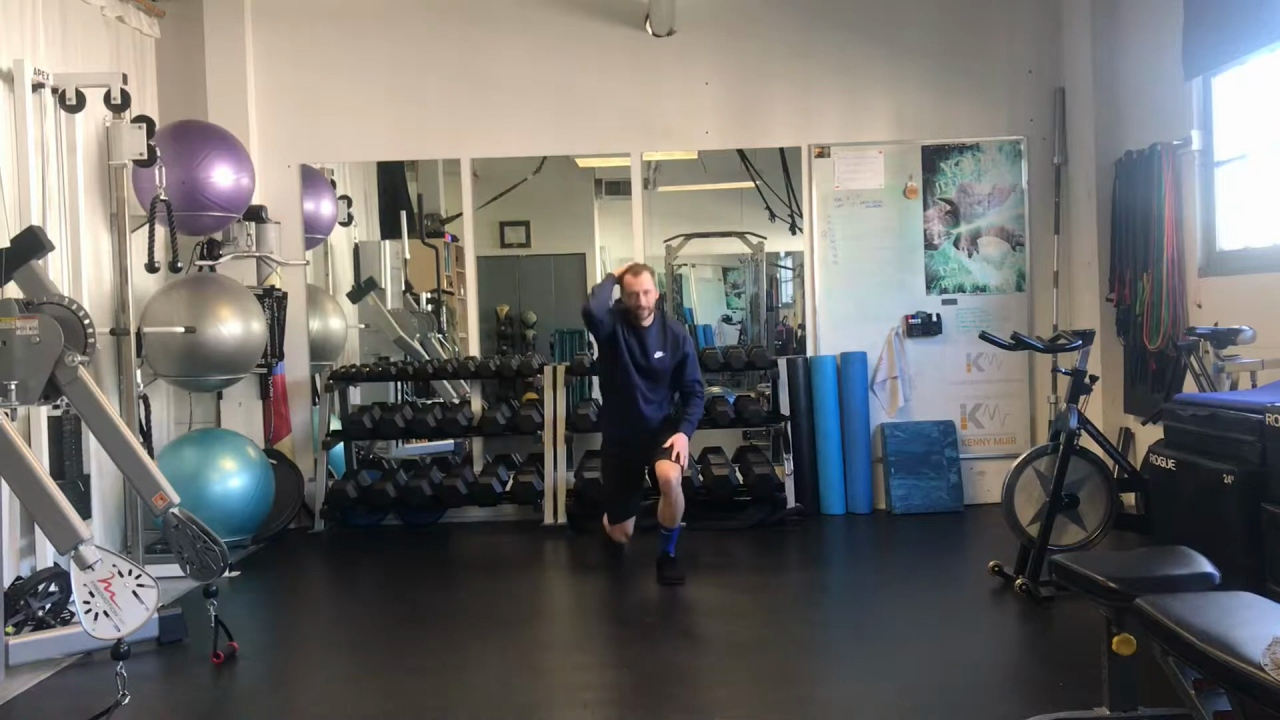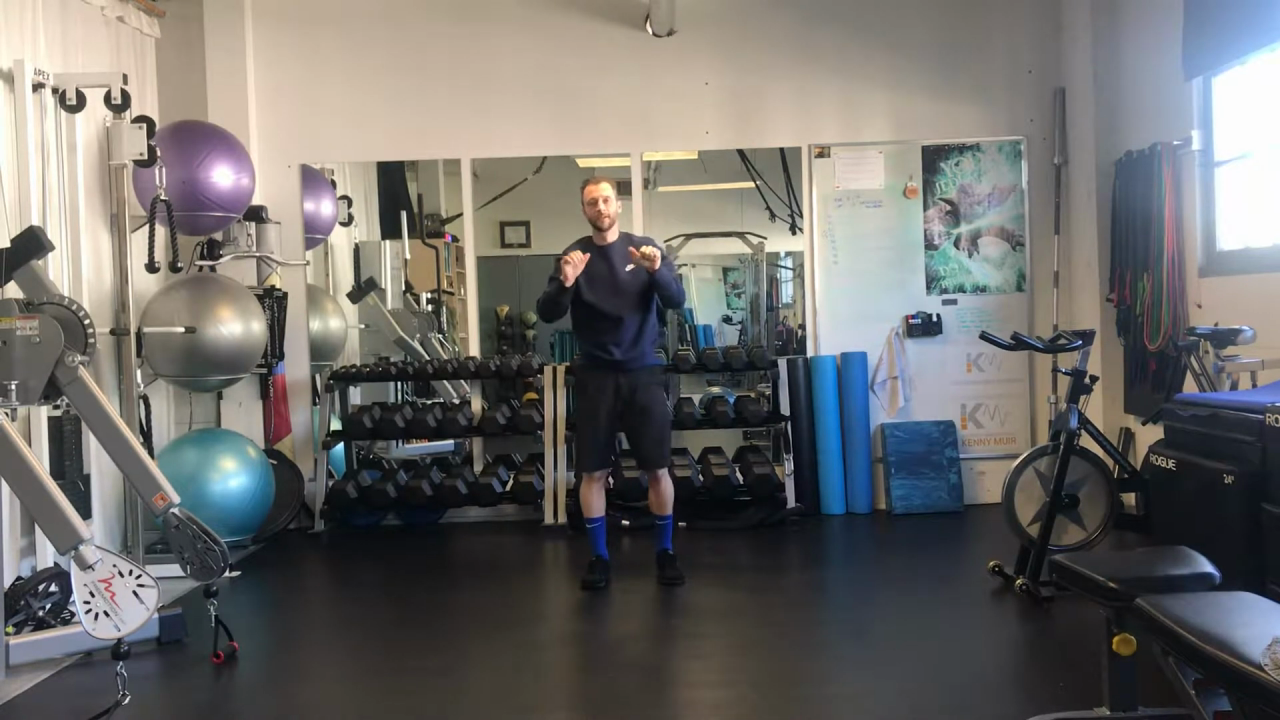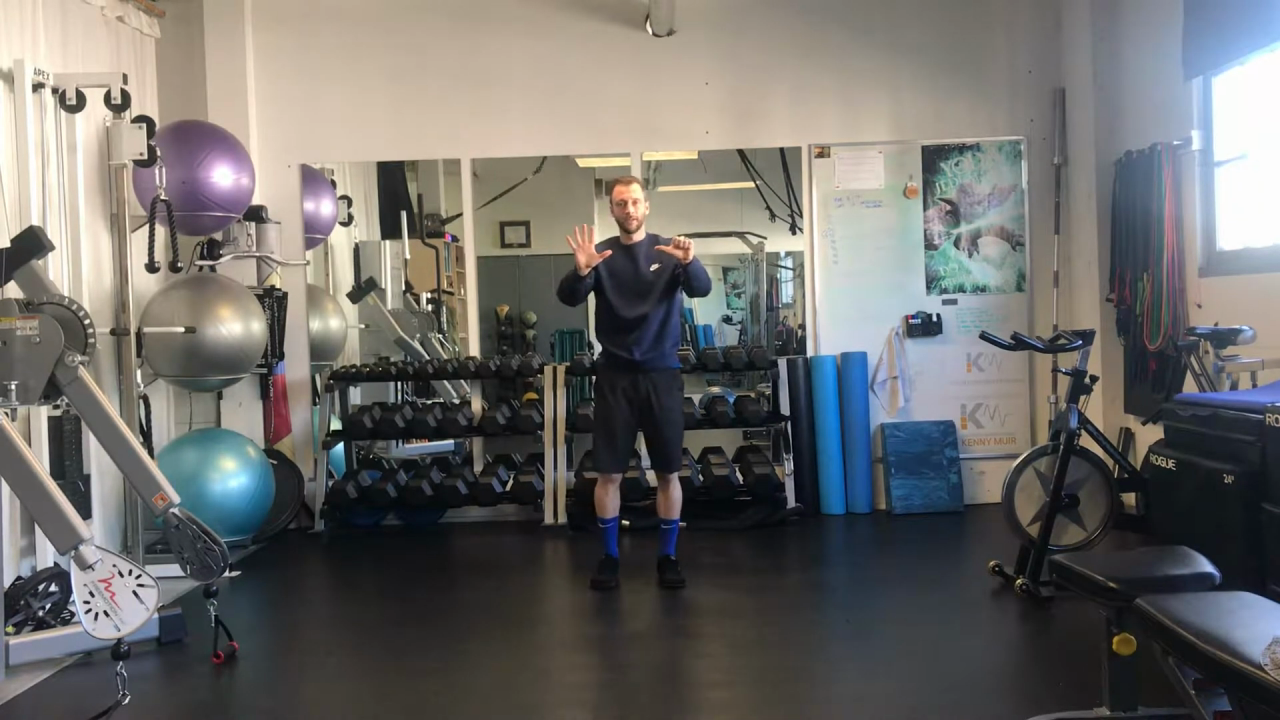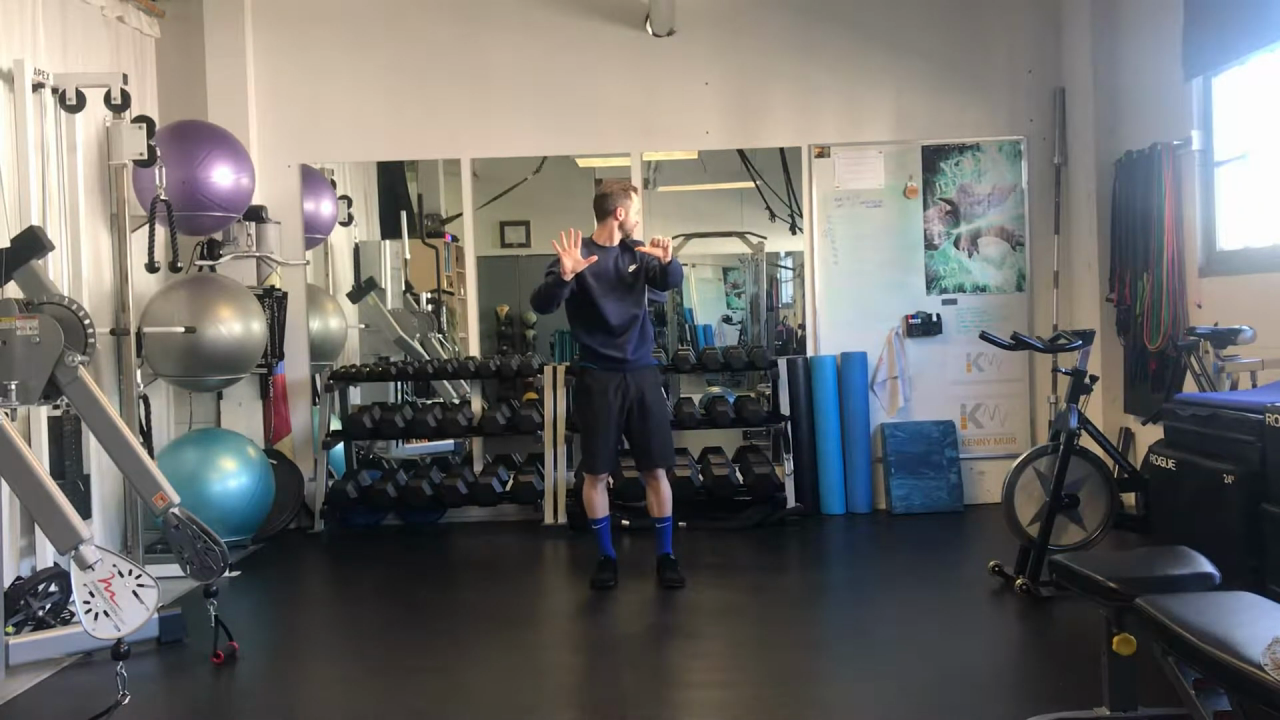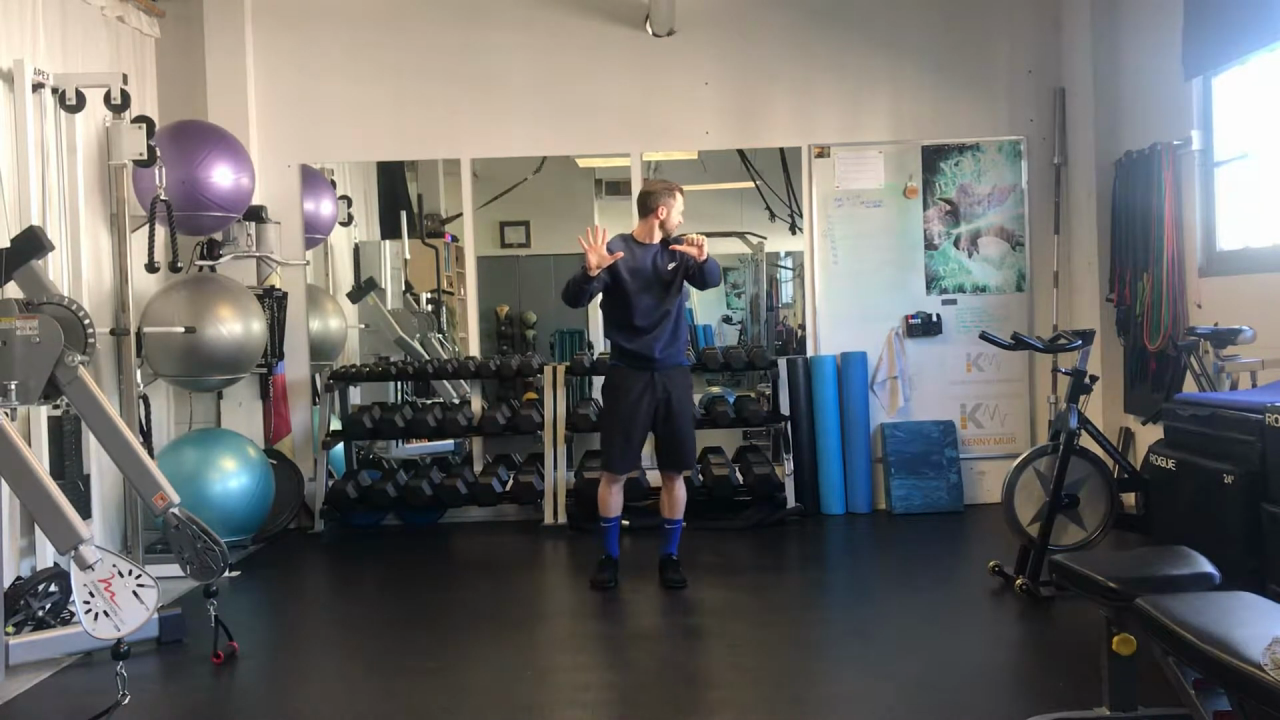
dt=1s
person 1, frame 1
left shoulder: (675, 334)
right shoulder: (613, 322)
left elbow: (693, 391)
right elbow: (592, 312)
left wrist: (684, 431)
right wrist: (612, 279)
left hip: (661, 426)
right hip: (620, 433)
left knee: (669, 478)
right knee: (620, 533)
left ankle: (667, 556)
right ankle: (612, 525)
person 1, frame 2
left shoulder: (644, 249)
right shoulder: (575, 256)
left elbow: (676, 300)
right elbow: (547, 313)
left wrist: (657, 270)
right wrist: (565, 282)
left hip: (643, 372)
right hip: (596, 375)
left knee: (658, 469)
right knee: (593, 472)
left ankle: (665, 552)
right ankle: (599, 557)
person 1, frame 3
left shoulder: (668, 250)
right shoulder: (601, 254)
left elbow: (702, 289)
right elbow: (569, 298)
left wrist: (689, 263)
right wrist: (581, 270)
left hip: (661, 374)
right hip: (615, 376)
left knee: (668, 472)
right knee: (609, 473)
left ankle: (668, 557)
right ankle: (609, 557)
person 1, frame 4
left shoulder: (637, 251)
right shoulder: (577, 254)
left elbow: (670, 283)
right elbow: (542, 305)
left wrist: (667, 260)
right wrist: (564, 276)
left hip: (642, 372)
right hip: (598, 377)
left knee: (657, 470)
right knee: (596, 473)
left ankle: (666, 556)
right ankle: (606, 557)
person 1, frame 5
left shoulder: (678, 251)
right shoulder: (615, 250)
left elbow: (712, 280)
right elbow: (573, 299)
left wrist: (703, 258)
right wrist: (591, 271)
left hip: (673, 373)
right hip: (627, 374)
left knee: (674, 471)
right knee: (615, 471)
left ankle: (670, 556)
right ankle: (609, 556)
